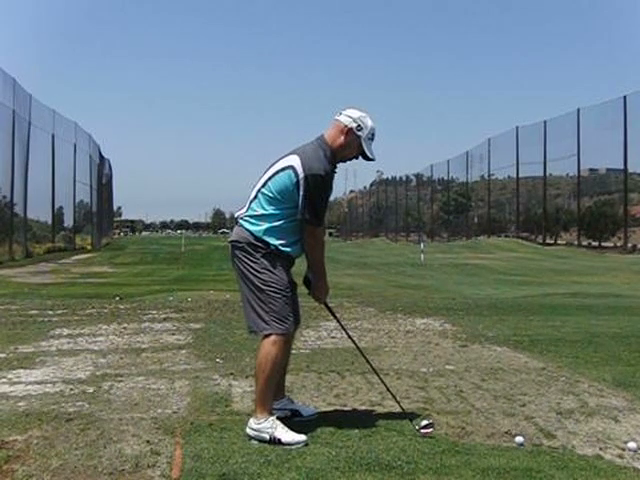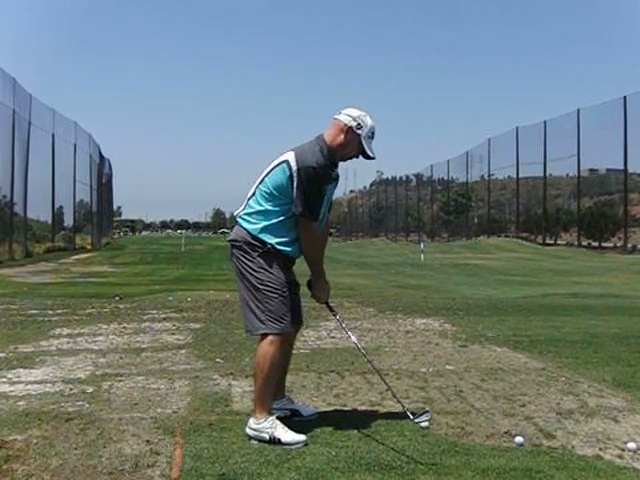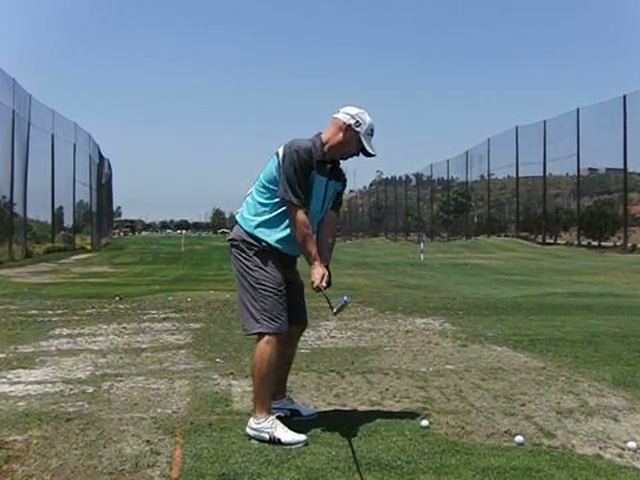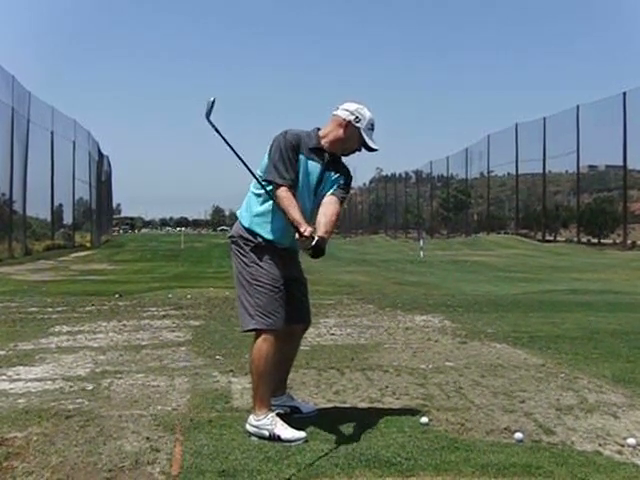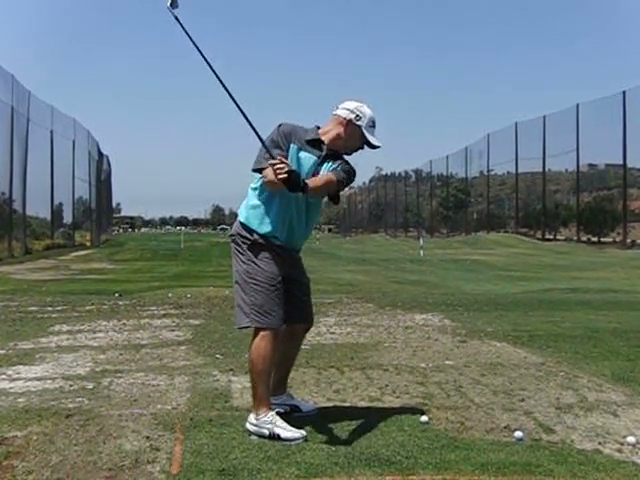
dt=1s
person 1, frame 1
left shoulder: (315, 158)
right shoulder: (316, 169)
left elbow: (313, 230)
right elbow: (312, 234)
left wrist: (315, 274)
right wrist: (320, 280)
left hip: (269, 249)
right hip: (257, 249)
left knee: (287, 326)
right knee: (277, 330)
left ankle: (277, 400)
right ankle: (261, 419)
person 1, frame 2
left shoulder: (328, 169)
right shoulder: (309, 164)
left elbow: (321, 225)
right elbow: (307, 230)
left wrist: (317, 274)
right wrist: (319, 278)
left hip: (277, 251)
right hip: (256, 248)
left knee: (290, 327)
right knee: (274, 330)
left ankle: (278, 400)
right ankle: (260, 419)
person 1, frame 3
left shoulder: (336, 176)
right shoulder: (298, 153)
left elbow: (329, 222)
right elbow: (298, 215)
left wrist: (324, 264)
right wrist: (314, 263)
left hip: (282, 253)
right hip: (256, 247)
left knee: (293, 327)
right knee: (272, 329)
left ankle: (278, 399)
right ankle: (261, 419)
person 1, frame 4
left shoulder: (340, 173)
right shoulder: (291, 141)
left elbow: (330, 205)
right elbow: (281, 190)
left wrist: (320, 237)
right wrist: (302, 225)
left hip: (287, 249)
right hip: (256, 242)
left knee: (296, 325)
right knee: (269, 326)
left ankle: (278, 396)
right ankle: (260, 416)
person 1, frame 5
left shoulder: (341, 167)
right shoulder: (287, 135)
left elbow: (325, 184)
right elbow: (269, 179)
left wrist: (300, 184)
right wrist: (281, 177)
left hip: (289, 249)
right hip: (256, 240)
left knee: (298, 323)
right knee: (267, 325)
left ankle: (278, 395)
right ankle: (260, 415)
